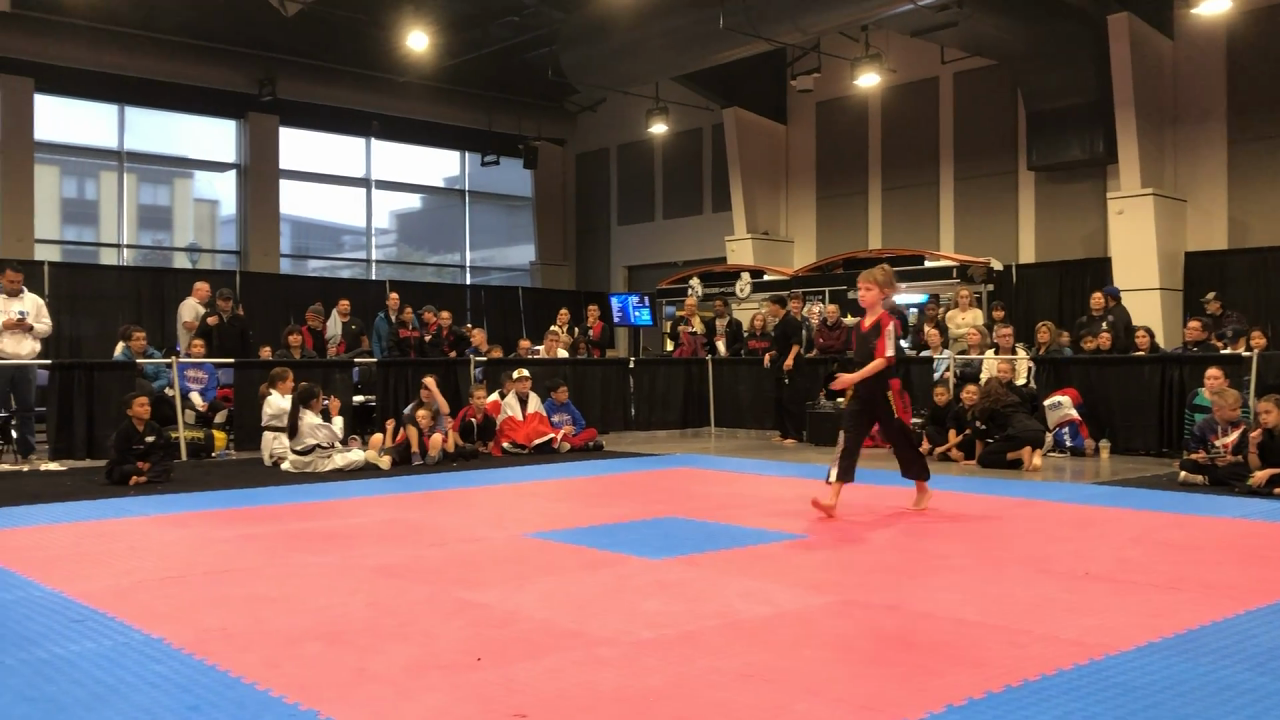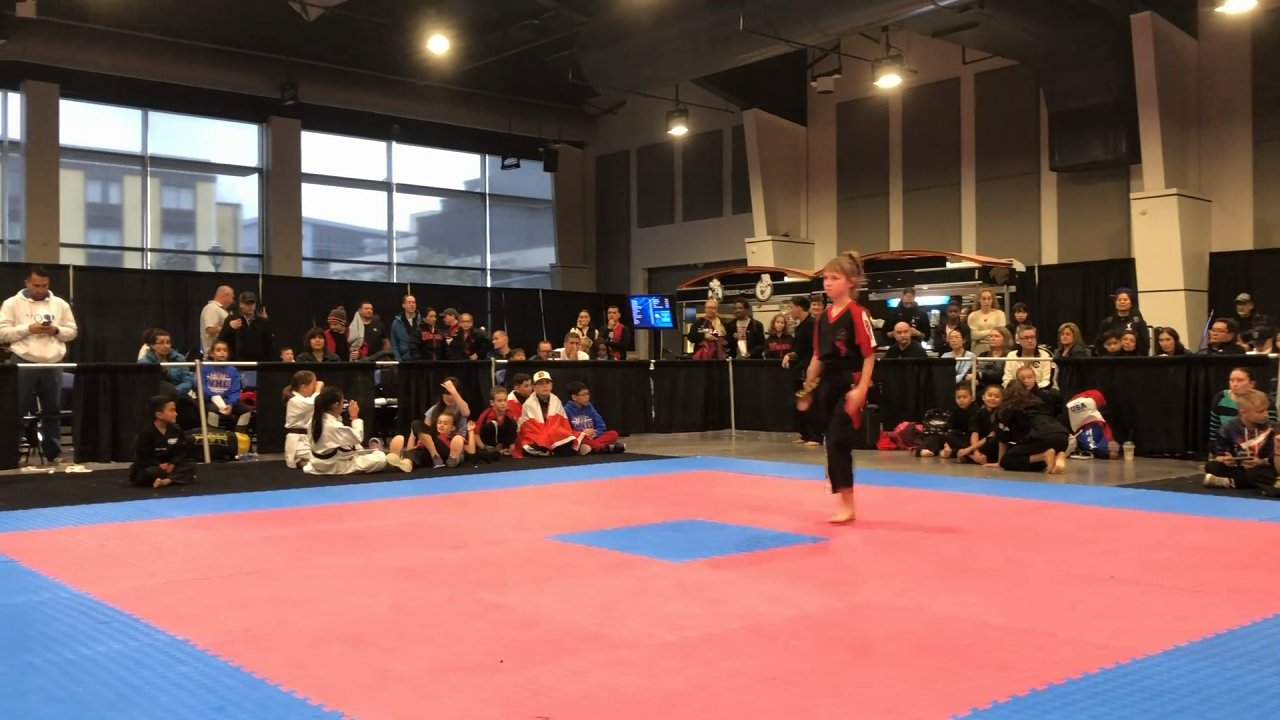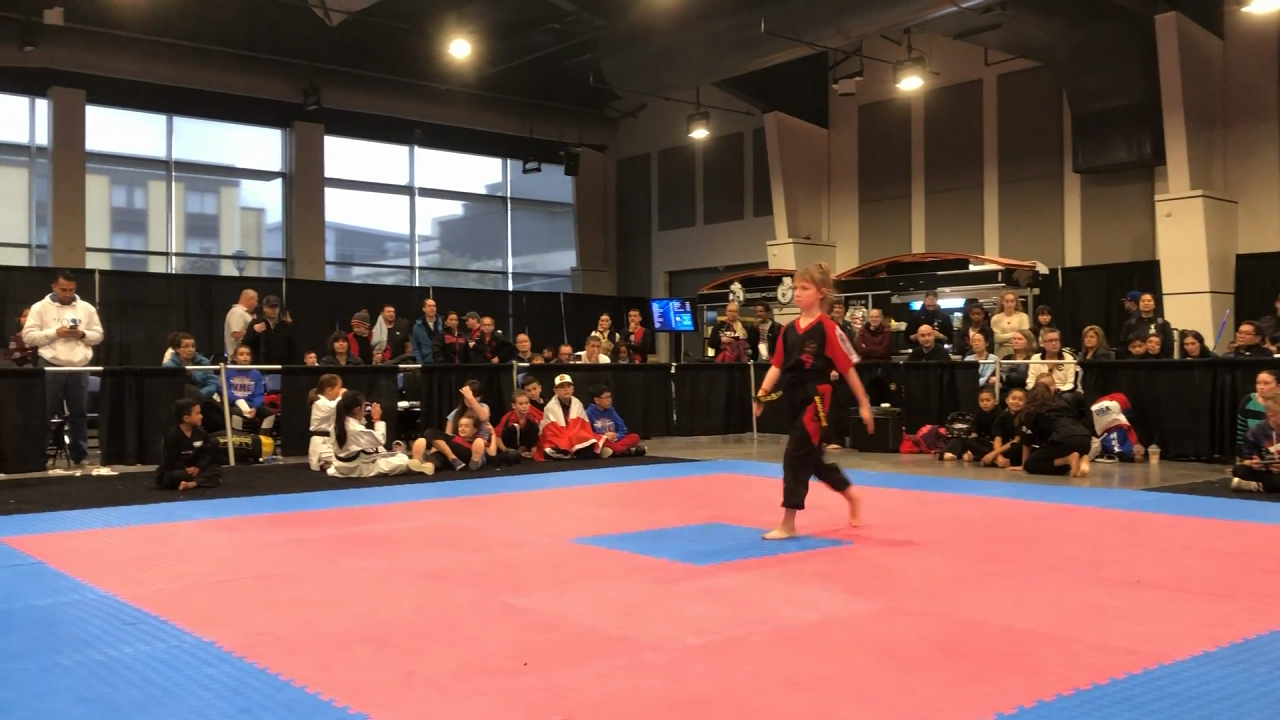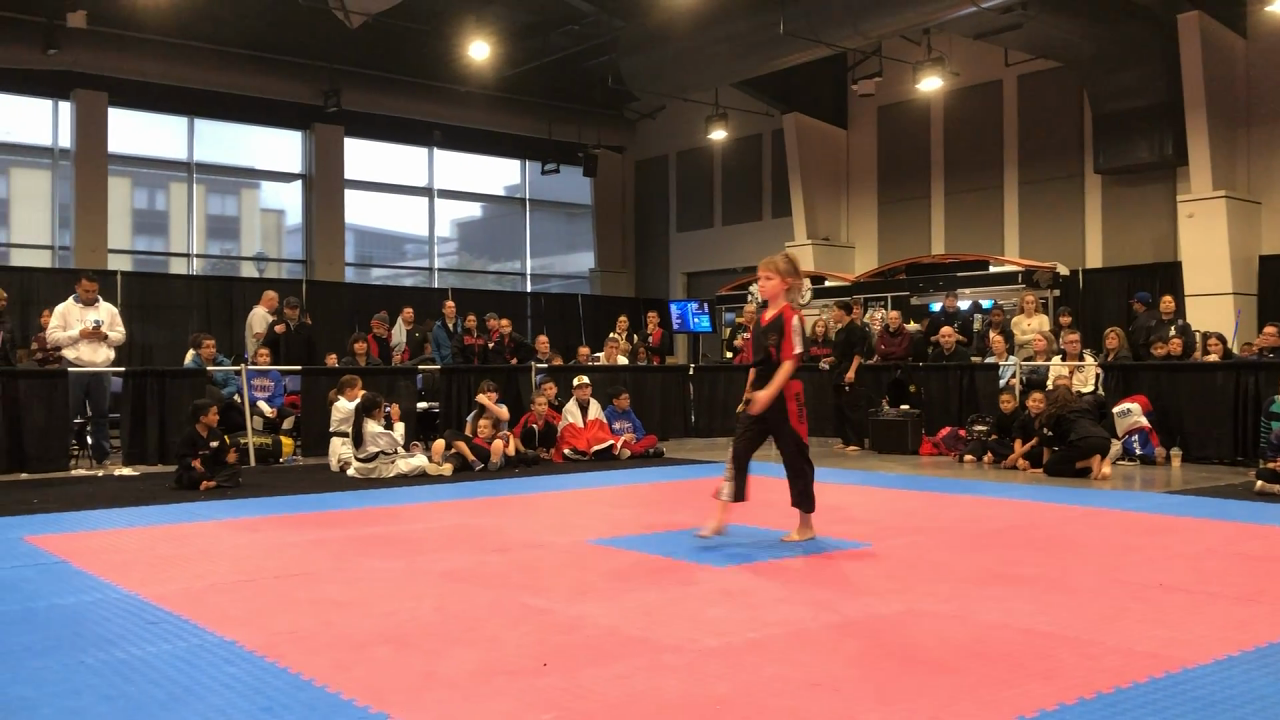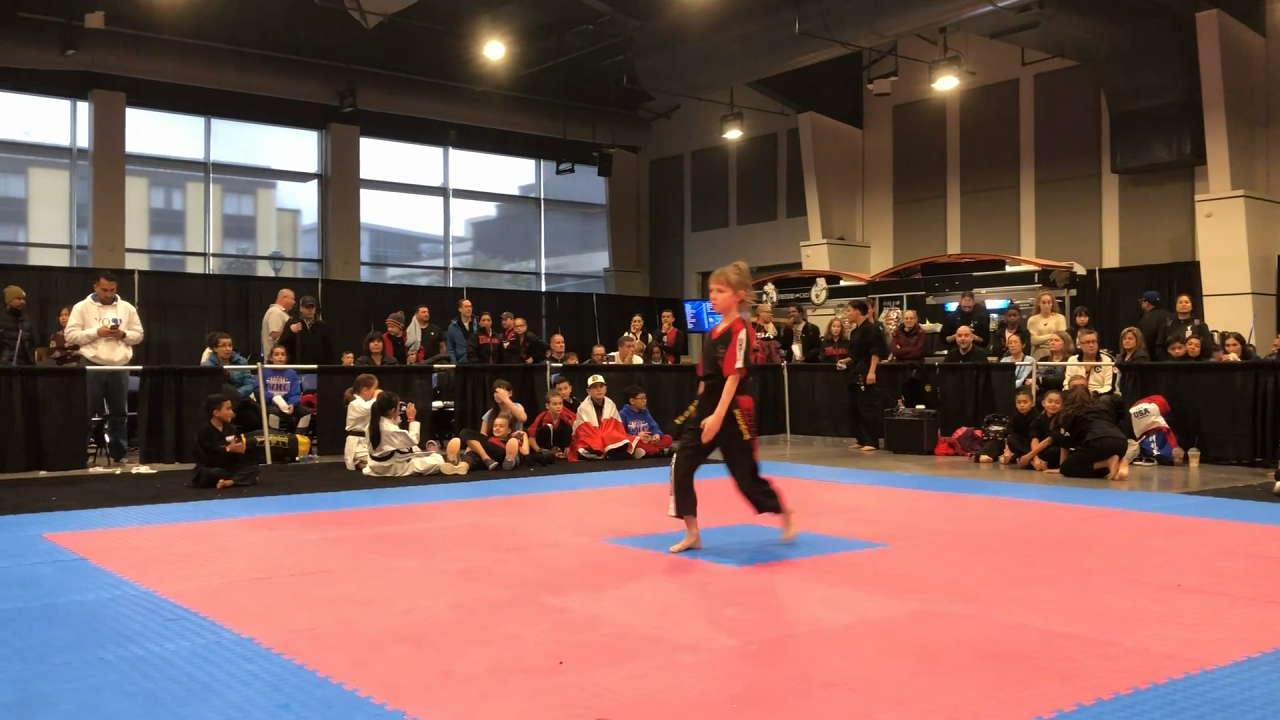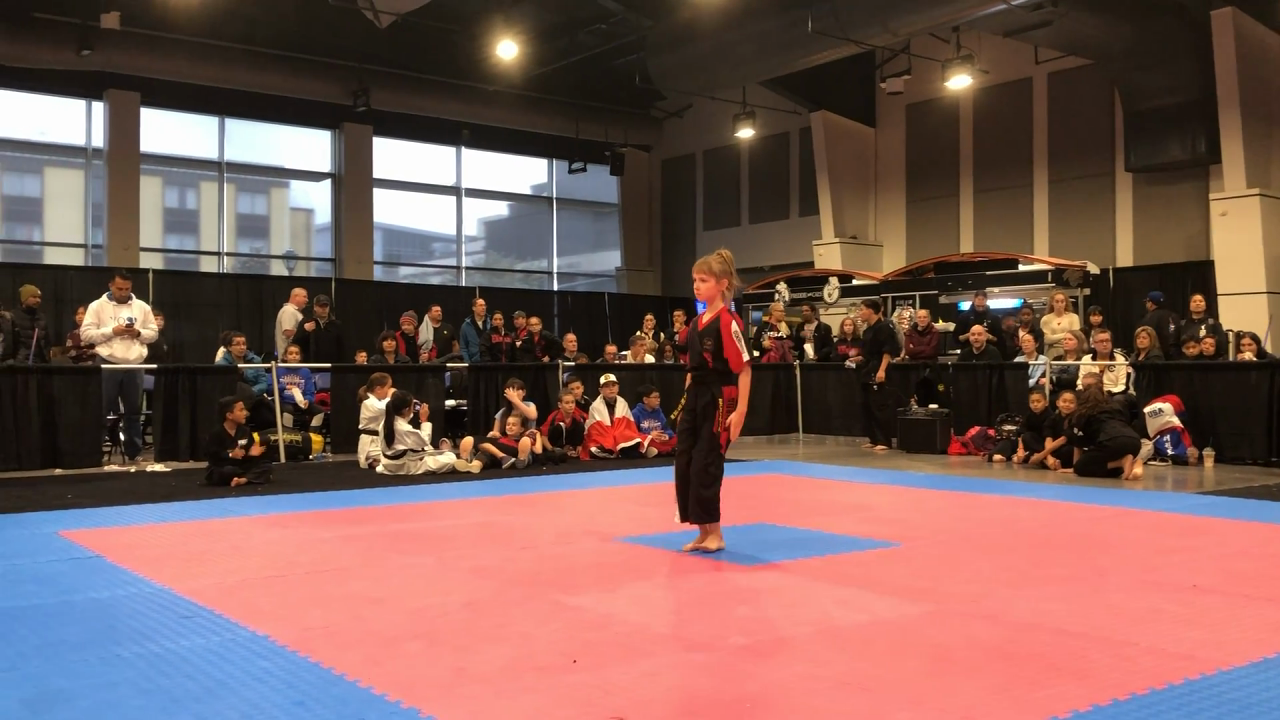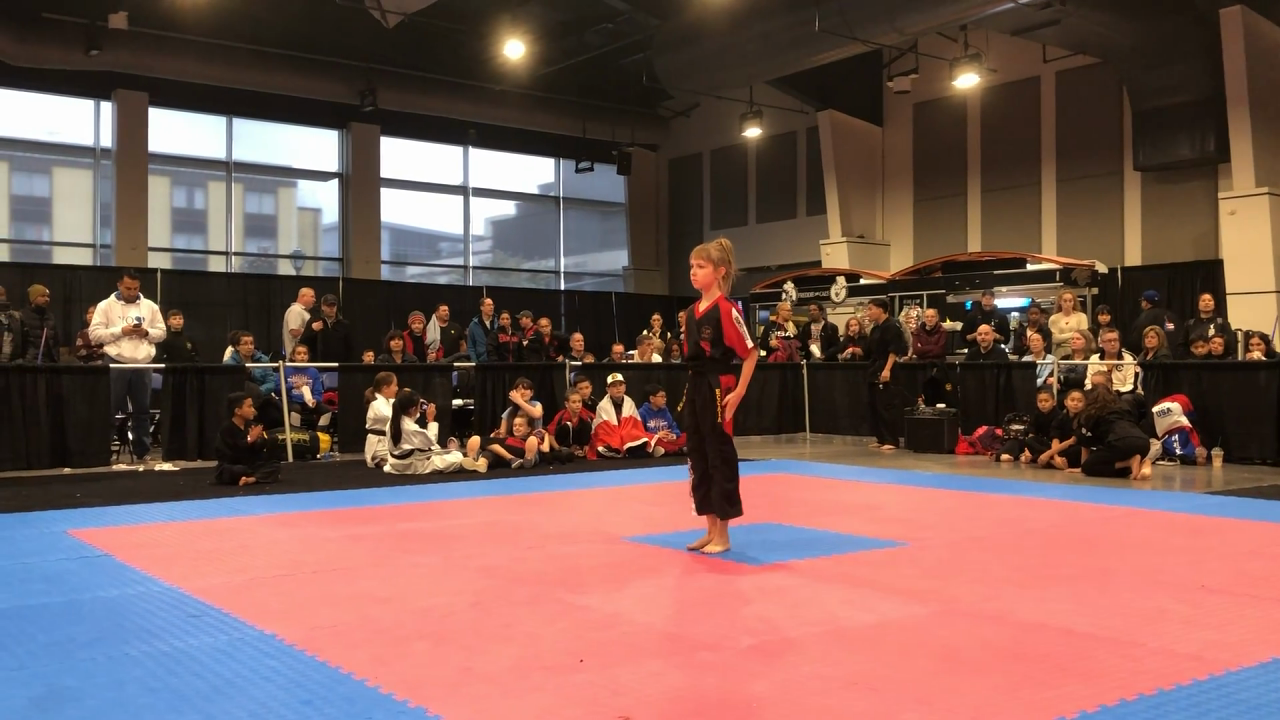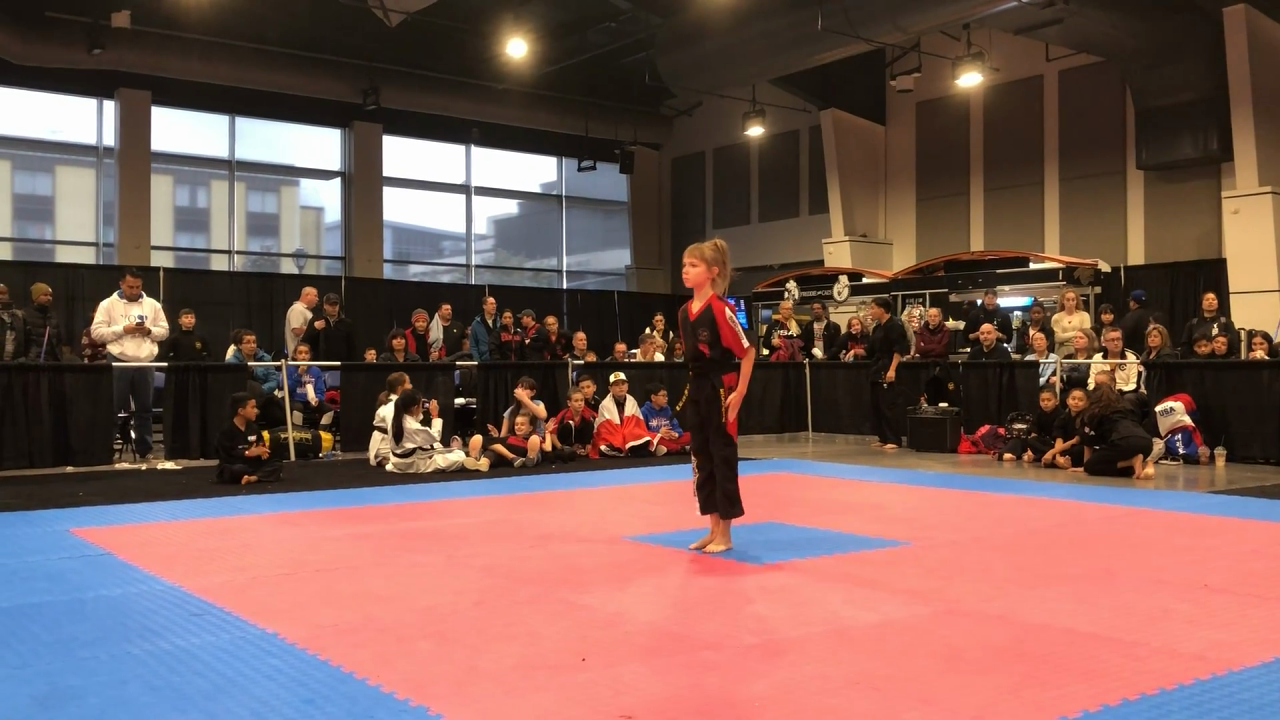
dt=0.3s
person 1, frame 1
left shoulder: (887, 323)
right shoulder: (859, 326)
left elbow: (883, 361)
left wrist: (853, 378)
right wrist: (852, 388)
left hip: (885, 390)
right hip: (862, 391)
left knee: (902, 441)
right knee: (848, 440)
left ankle: (923, 490)
right ankle: (832, 500)
person 1, frame 2
left shoulder: (856, 314)
right shoulder: (824, 317)
left elbow: (869, 355)
left wrist: (862, 388)
right wrist: (807, 388)
left hip: (849, 384)
right hip: (828, 385)
left knee: (837, 443)
right knee: (839, 444)
left ankle: (846, 504)
right ankle: (848, 505)
person 1, frame 3
left shoulder: (828, 328)
right shoulder: (790, 329)
left elbow: (847, 367)
right elbow: (777, 365)
left wrist: (864, 403)
right wrist: (763, 393)
left hip: (814, 397)
right hip: (793, 396)
left knee: (796, 457)
right knee: (811, 458)
left ankle: (787, 523)
right ankle: (852, 498)
person 1, frame 4
left shoulder: (791, 317)
right shoulder: (760, 319)
left elbow: (791, 360)
left wrist: (770, 392)
right wrist: (749, 393)
left hip: (784, 395)
right hip: (758, 394)
left knee: (795, 457)
right knee: (739, 452)
left ankle: (806, 524)
right ankle: (720, 518)
person 1, frame 5
left shoulder: (740, 331)
right shoulder: (712, 333)
left elbow: (734, 376)
left wrist: (718, 414)
right wrist: (699, 408)
left hip: (734, 409)
right hip: (706, 405)
left knee: (745, 473)
right knee: (682, 464)
left ankle: (785, 516)
right ankle: (691, 533)
person 1, frame 6
left shoulder: (728, 322)
right shoulder: (696, 322)
left elbow: (744, 368)
left wrist: (741, 411)
right wrist: (685, 402)
left hip: (719, 398)
right hip: (694, 397)
left knee: (705, 466)
right knee: (683, 466)
left ankle: (714, 533)
right ankle: (704, 532)
person 1, frame 7
left shoulder: (726, 309)
right shoulder: (692, 312)
left elbow: (751, 353)
left wrist: (738, 392)
right wrist: (693, 389)
left hip: (718, 389)
right hip: (695, 387)
left knee: (720, 459)
right knee: (698, 460)
left ankle: (722, 535)
right ankle: (711, 530)
person 1, frame 8
left shoulder: (720, 309)
right shoulder: (686, 310)
left elbow: (747, 352)
left wrist: (738, 393)
right wrist: (693, 392)
left hip: (721, 389)
right hip: (697, 389)
left knee: (723, 459)
right knee: (702, 460)
left ankle: (724, 535)
right ankle: (714, 531)
person 2, frame 1
left shoulder: (34, 301)
left elbow: (47, 328)
left wrist: (30, 327)
left hip: (26, 362)
left knee: (26, 408)
left ankle: (27, 450)
person 2, frame 2
left shoulder: (60, 305)
left elbow: (72, 331)
left wrist: (56, 331)
right wrist: (27, 329)
left hip: (52, 365)
right hip: (23, 363)
left knee: (52, 411)
right knee: (18, 410)
left ankle: (53, 453)
person 2, frame 3
left shoulder: (86, 308)
right shoulder: (40, 308)
left elbow: (98, 335)
right elbow: (28, 336)
left wrist: (83, 334)
right wrist: (55, 333)
left hip: (78, 368)
right hip: (51, 367)
left knee: (78, 414)
right knee: (46, 414)
left ankle: (80, 456)
person 2, frame 4
left shoulder: (109, 309)
right shoulder: (63, 309)
left elbow: (121, 336)
right elbow: (52, 337)
left wrist: (105, 336)
right wrist: (78, 334)
left hip: (101, 369)
right hip: (74, 367)
left knee: (101, 414)
right knee: (69, 414)
left ankle: (102, 455)
person 2, frame 5
left shoulder: (127, 308)
right shoulder: (82, 307)
left elbow: (139, 334)
right elbow: (70, 335)
left wrist: (123, 334)
right wrist: (96, 332)
left hip: (119, 367)
right hip: (92, 366)
left knee: (119, 413)
right knee: (87, 412)
left ankle: (119, 453)
person 2, frame 6
left shoulder: (142, 307)
right shoulder: (97, 306)
left elbow: (153, 333)
right elbow: (86, 334)
left wrist: (138, 333)
right wrist: (111, 331)
left hip: (134, 366)
right hip: (107, 364)
left knee: (133, 411)
right knee: (103, 410)
left ankle: (134, 451)
person 2, frame 7
left shoulder: (150, 307)
right shoulder: (105, 306)
left elbow: (161, 333)
right elbow: (94, 334)
left wrist: (146, 333)
right wrist: (120, 331)
left hip: (142, 365)
right hip: (116, 364)
left knee: (142, 410)
right knee: (111, 410)
left ankle: (142, 451)
person 2, frame 8
left shoulder: (152, 305)
right shoulder: (108, 304)
left elbow: (164, 331)
right elbow: (97, 332)
left wrist: (149, 331)
right wrist: (122, 329)
left hip: (145, 363)
right hip: (118, 362)
left knee: (144, 409)
right knee: (114, 408)
left ankle: (145, 449)
